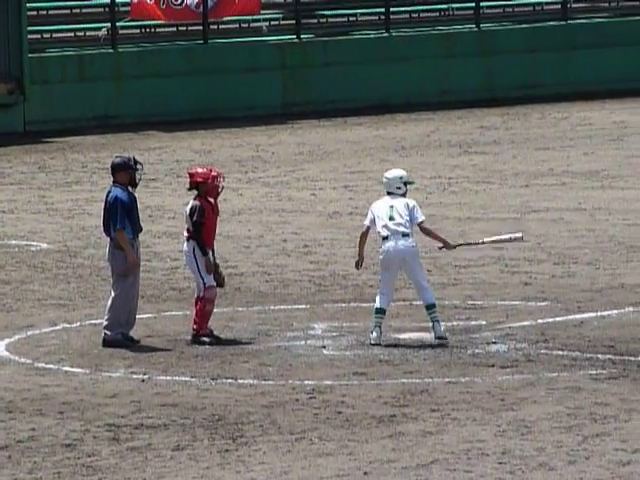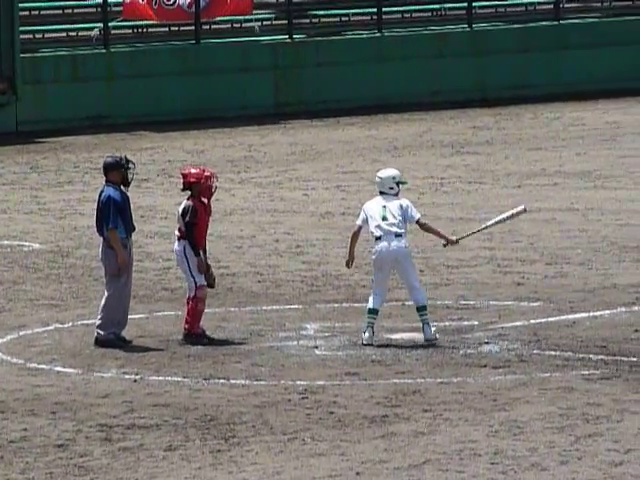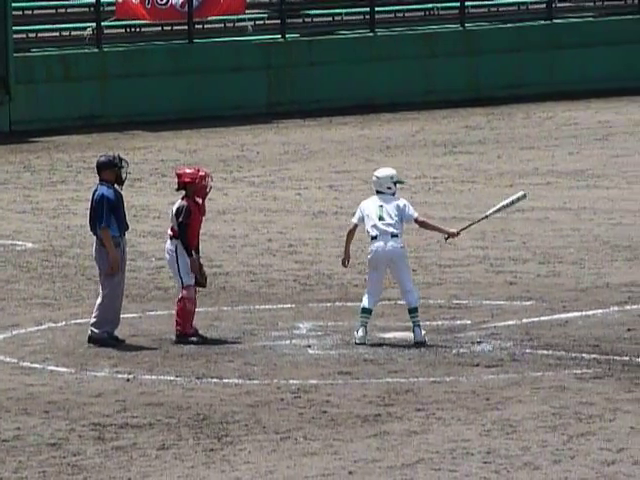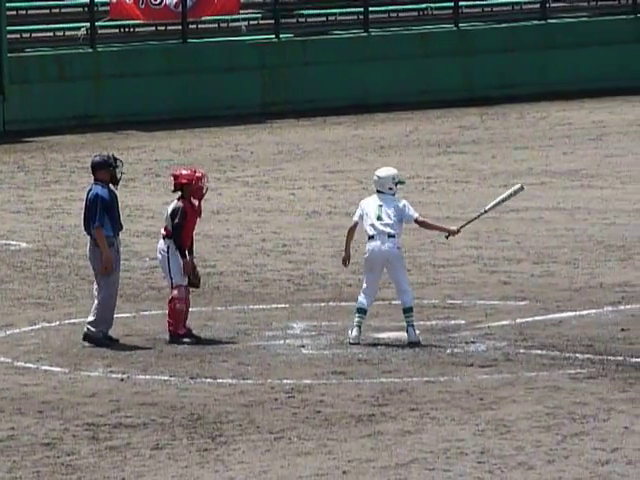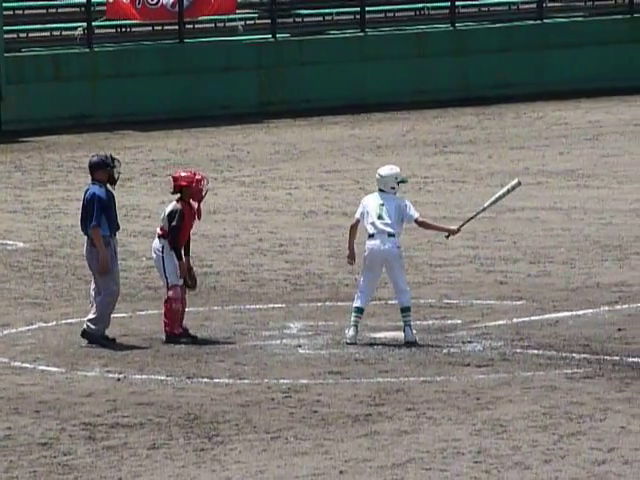
dt=0.1s
person 1, frame 1
left shoulder: (124, 193)
right shoulder: (118, 196)
right elbow: (118, 229)
right wrist: (130, 253)
left hip: (129, 246)
right hip: (122, 249)
left knee: (131, 293)
right knee: (121, 293)
left ankle: (123, 332)
right ankle: (111, 334)
person 1, frame 2
left shoulder: (117, 192)
right shoulder: (111, 195)
right elbow: (110, 228)
right wrist: (120, 253)
left hip: (123, 245)
right hip: (115, 248)
left knee: (123, 292)
right knee: (114, 293)
left ankle: (114, 332)
right ankle: (103, 334)
person 1, frame 3
left shoulder: (111, 191)
right shoulder: (104, 194)
right elbow: (103, 227)
right wrist: (112, 252)
left hip: (116, 244)
right hip: (109, 246)
left knee: (115, 292)
right knee: (110, 292)
left ankle: (107, 331)
right ankle: (97, 332)
person 1, frame 4
left shoulder: (105, 191)
right shoulder: (99, 193)
right elbow: (97, 226)
right wrist: (106, 252)
left hip: (110, 244)
right hip: (104, 246)
left knee: (105, 290)
right knee: (108, 291)
left ankle: (101, 331)
right ankle: (93, 330)
person 1, frame 5
left shoulder: (102, 191)
right shoulder: (96, 193)
right elbow: (93, 226)
right wrist: (102, 252)
left hip: (107, 243)
right hip: (100, 245)
left knee: (101, 290)
right knee: (110, 290)
left ankle: (97, 330)
right ankle: (92, 328)
person 2, frame 1
left shoulder: (376, 205)
right shoulder: (409, 203)
left elbow: (364, 232)
right elbow: (423, 228)
left wrist: (360, 255)
right wrist: (445, 242)
left hip: (388, 248)
right hip: (407, 246)
left knee: (384, 291)
right knee: (423, 287)
left ankle: (376, 332)
right ankle: (437, 327)
person 2, frame 2
left shoulder: (369, 205)
right shoulder: (402, 202)
left elbow: (356, 231)
right elbow: (422, 224)
left wrist: (351, 253)
right wrist: (446, 237)
left hip: (380, 249)
right hip: (400, 247)
left knee: (377, 291)
right knee: (415, 288)
left ankle: (368, 333)
right ankle: (427, 330)
person 2, frame 3
left shoulder: (365, 204)
right shoulder: (399, 202)
left elbow: (352, 229)
right elbow: (421, 222)
left wrist: (346, 252)
right wrist: (446, 232)
left hip: (376, 248)
right hip: (396, 247)
left knee: (372, 291)
right knee: (408, 290)
left ankle: (361, 332)
right ankle: (417, 331)
person 2, frame 4
left shoulder: (366, 202)
right shoulder: (399, 203)
left elbow: (352, 227)
right elbow: (421, 222)
left wrist: (347, 251)
right wrist: (447, 230)
left hip: (373, 248)
right hip: (392, 247)
left knee: (367, 291)
right knee: (404, 290)
left ankle: (355, 331)
right ankle: (410, 331)
person 2, frame 5
left shoulder: (367, 200)
right shoulder: (401, 202)
left elbow: (354, 225)
right elbow: (421, 222)
left wrist: (351, 249)
right wrist: (448, 230)
left hip: (372, 246)
right hip: (392, 247)
left knee: (365, 289)
right knee: (402, 290)
left ankle: (352, 330)
right ankle: (408, 331)
person 3, frame 1
left shoulder: (209, 204)
right shoulder: (197, 205)
right elbow: (197, 234)
left wrist: (213, 258)
right wrist: (206, 257)
left hip: (204, 251)
right hip: (195, 251)
left knee: (204, 290)
right knee: (209, 289)
left ankle: (203, 329)
right ankle: (198, 332)
person 3, frame 2
left shoulder: (202, 204)
right shoulder: (190, 205)
right elbow: (189, 234)
left wrist: (205, 258)
right wrist: (199, 257)
left hip: (194, 251)
right hip: (186, 250)
left knee: (199, 290)
right knee: (199, 289)
left ankle: (195, 329)
right ankle: (190, 332)
person 3, frame 3
left shoulder: (196, 204)
right shoulder: (184, 205)
right elbow: (182, 234)
left wrist: (197, 257)
right wrist: (192, 258)
left hip: (186, 250)
right hip: (178, 249)
left knee: (191, 289)
right knee: (187, 289)
left ankle: (188, 328)
right ankle: (182, 332)
person 3, frame 4
left shoulder: (191, 205)
right shoulder: (180, 207)
right elbow: (176, 235)
left wrist: (191, 258)
right wrist: (185, 259)
left hip: (177, 250)
right hip: (169, 249)
left knee: (184, 289)
right knee: (178, 289)
left ankle: (182, 328)
right ankle: (175, 332)
person 3, frame 5
left shoulder: (190, 207)
right shoulder: (178, 208)
right elbow: (173, 237)
left wrist: (187, 259)
right wrist: (181, 261)
left hip: (172, 250)
right hip: (164, 248)
left knee: (180, 289)
right knee: (174, 289)
left ankle: (179, 328)
right ankle: (171, 332)
